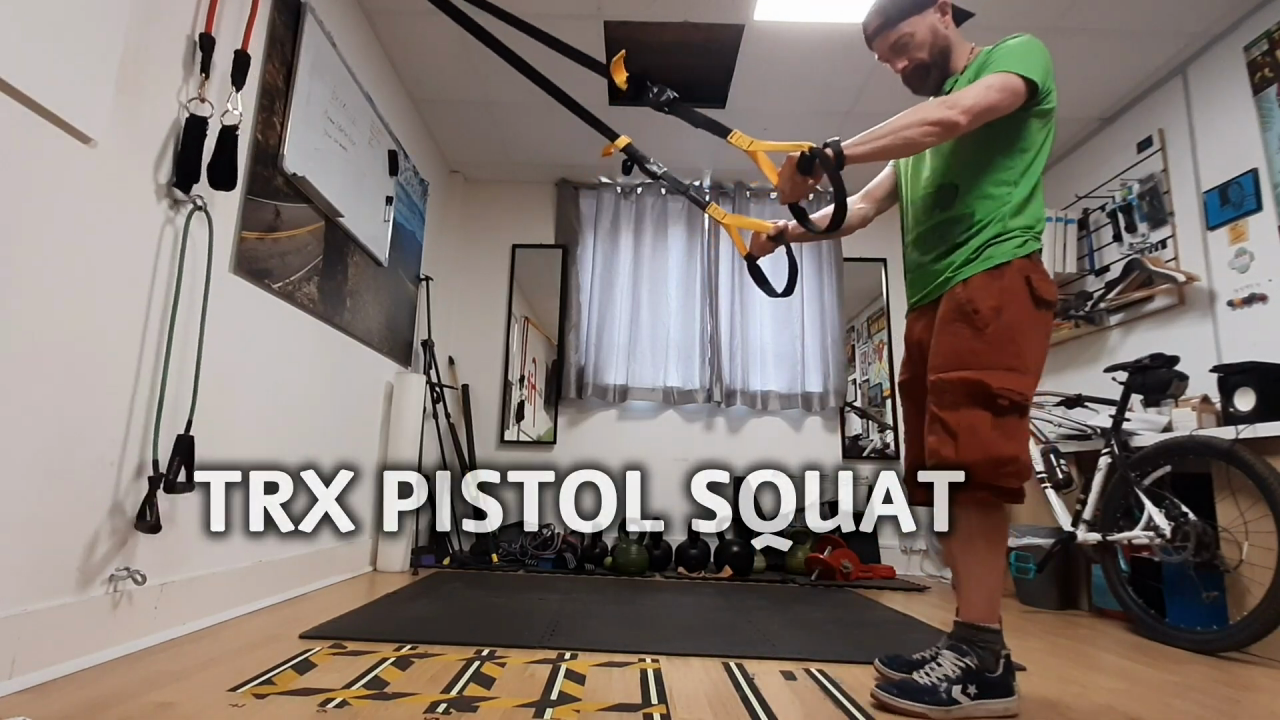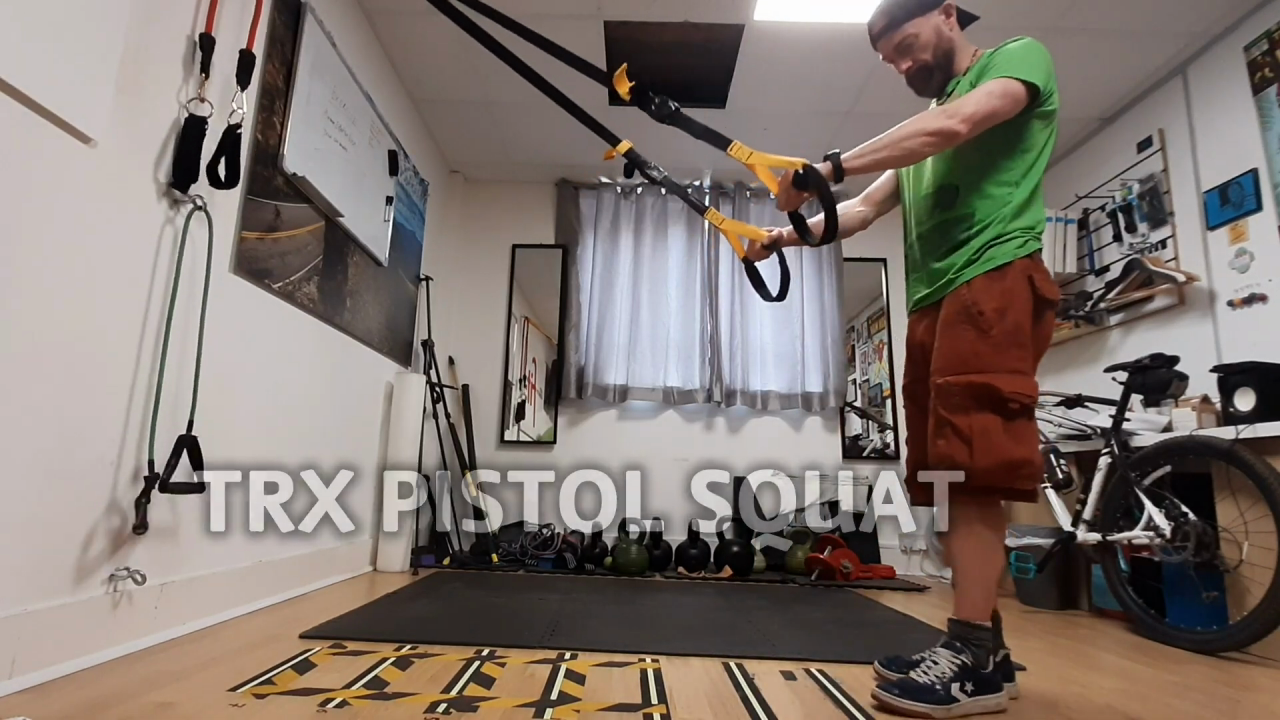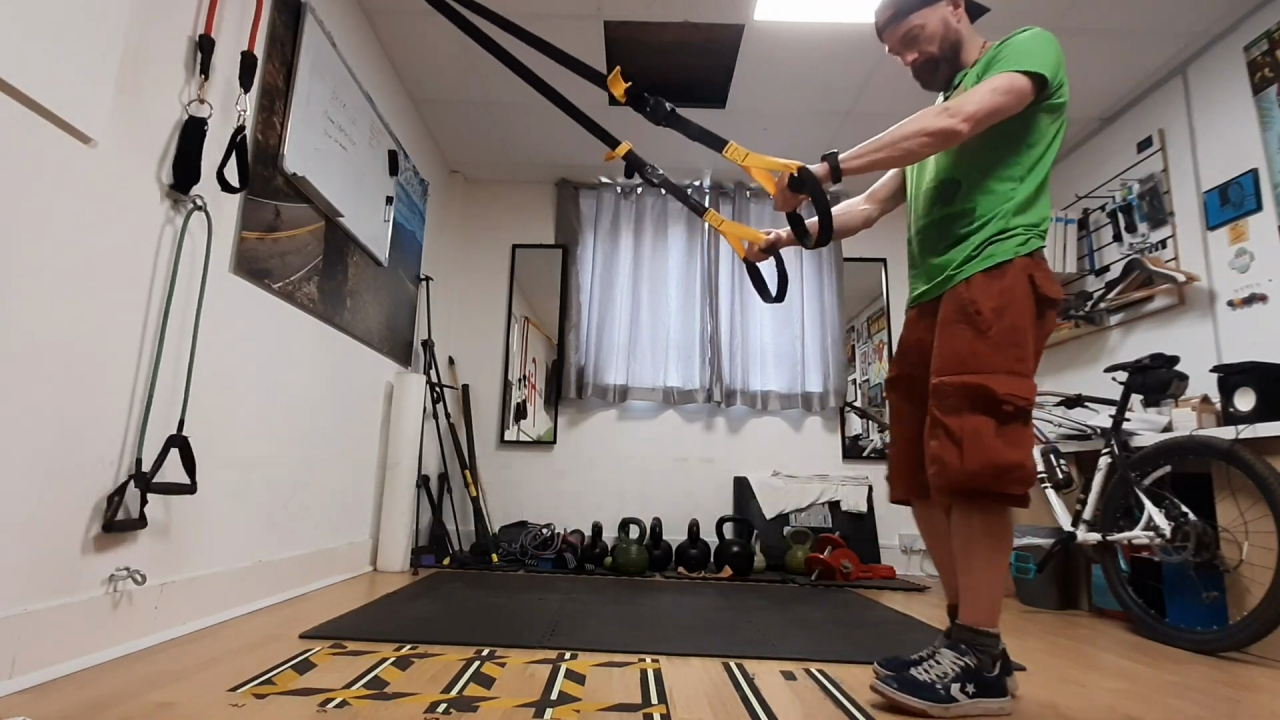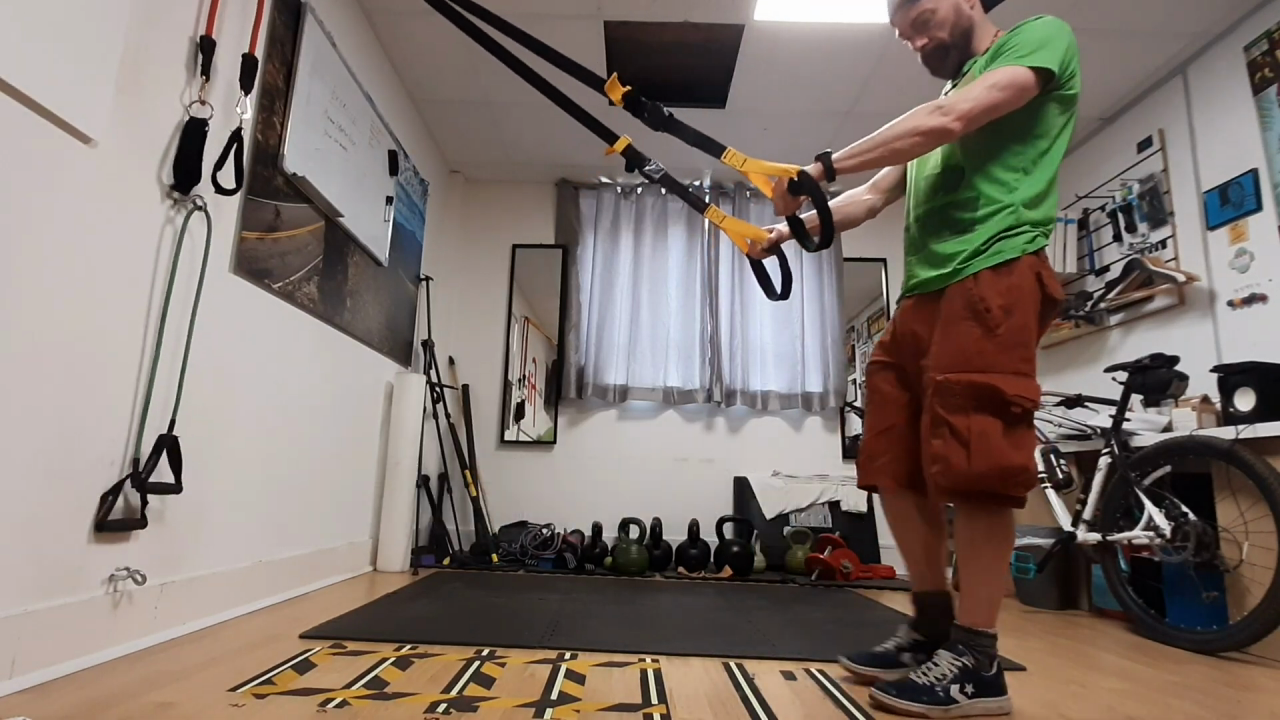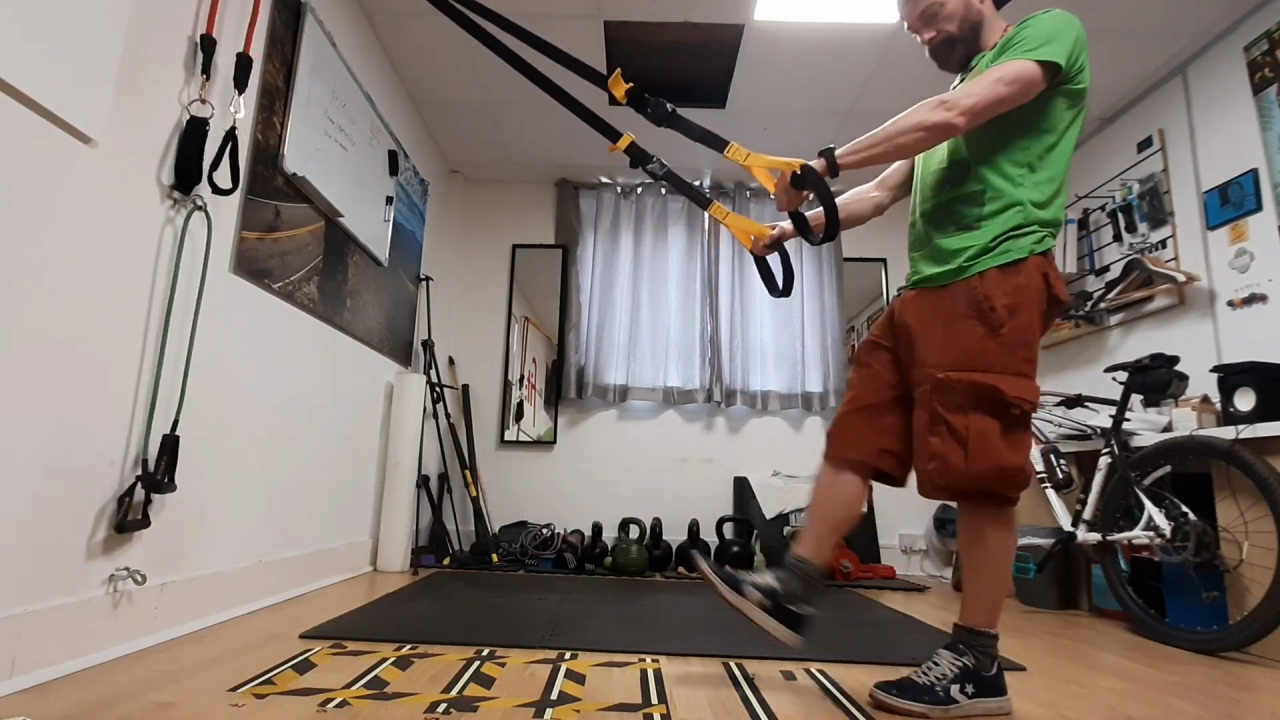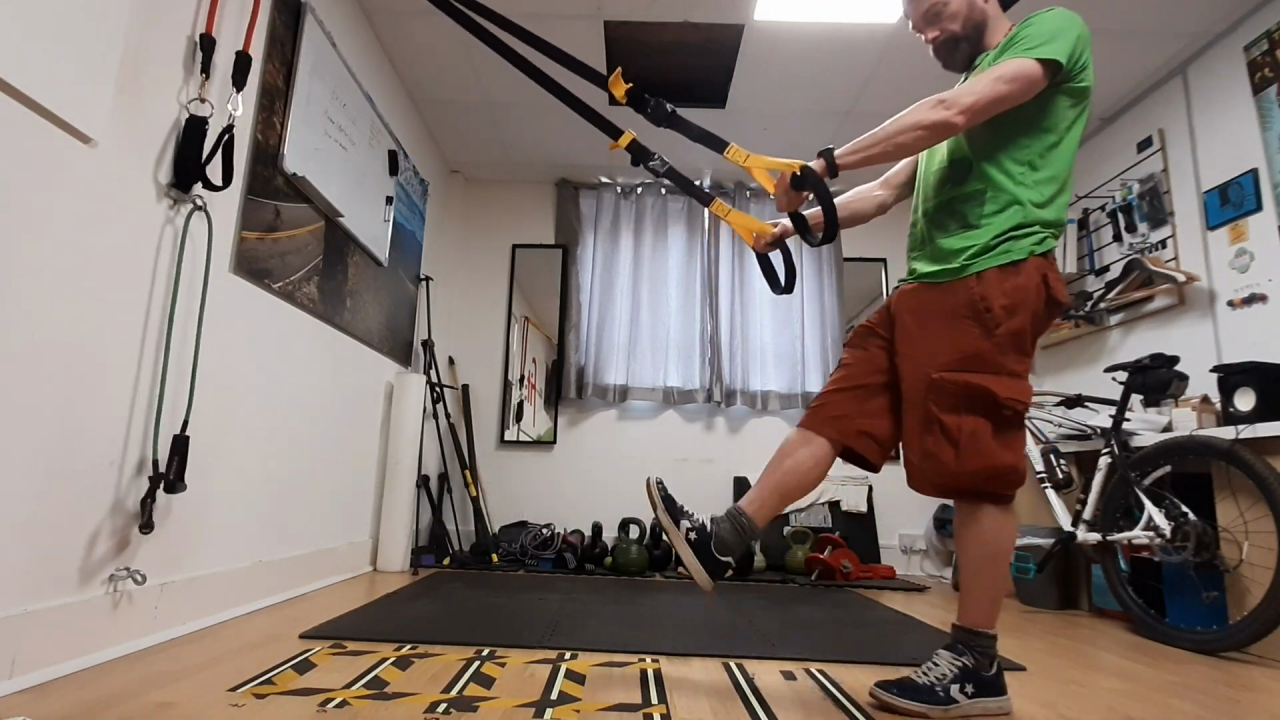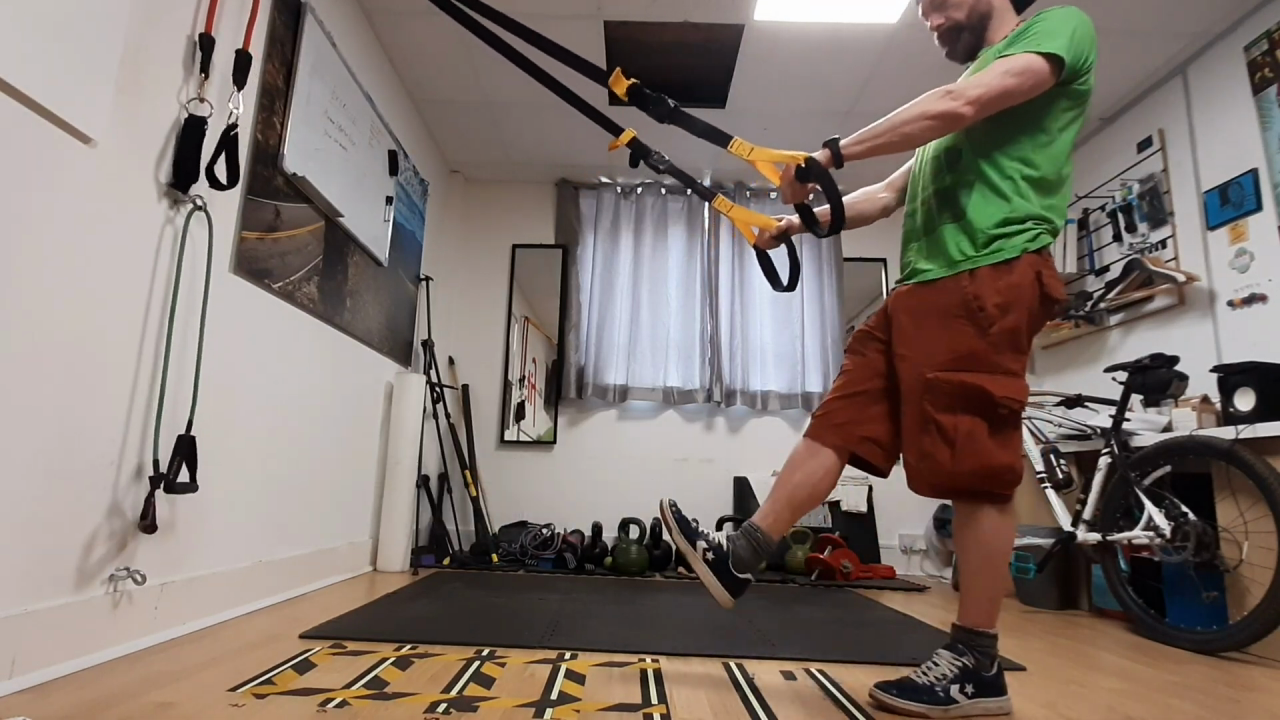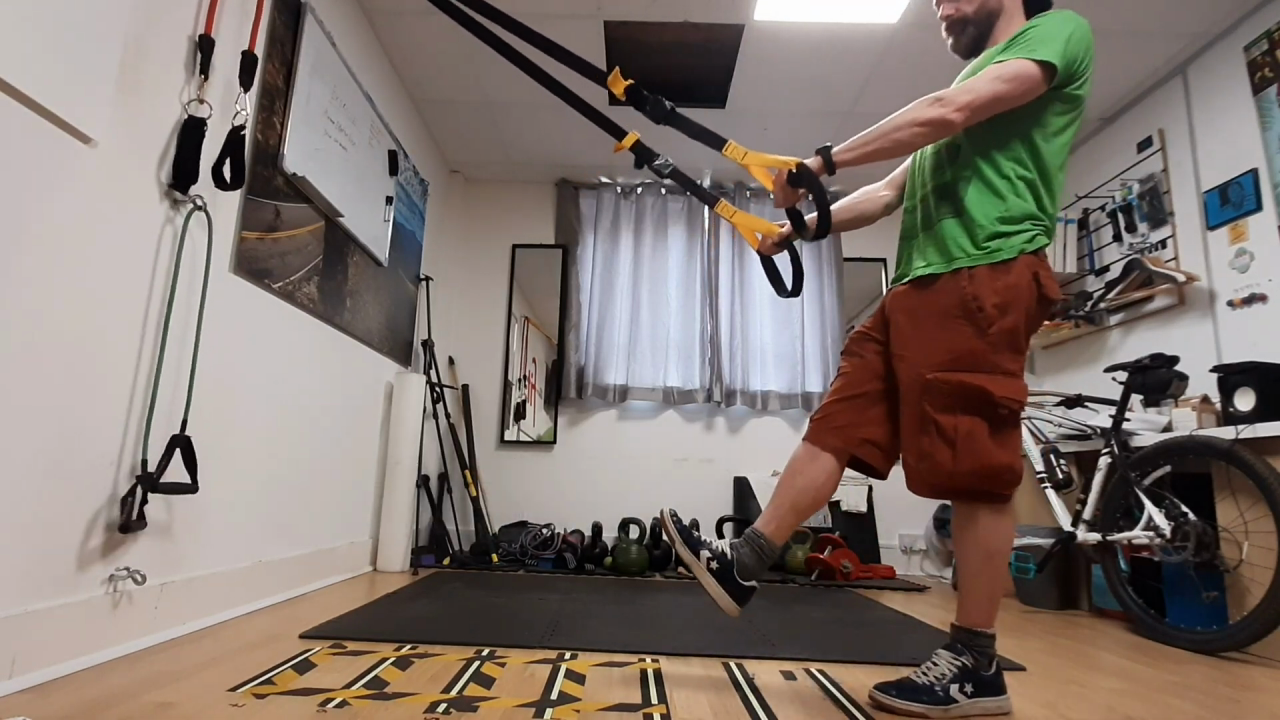
dt=0.3s
person 1, frame 1
right shoulder: (921, 127)
left elbow: (953, 117)
right elbow: (862, 206)
left wrist: (828, 154)
right wrist: (791, 230)
left hip: (993, 283)
right hip: (932, 302)
left knee: (970, 462)
right knee: (942, 472)
right ankle: (974, 646)
person 1, frame 2
left shoulder: (1020, 58)
right shoulder: (923, 130)
left elbow: (954, 125)
right elbow: (863, 210)
left wrist: (828, 166)
right wrist: (791, 234)
left hip: (995, 283)
right hip: (934, 304)
left knee: (974, 466)
right knee: (945, 475)
left ankle: (973, 658)
right ankle: (979, 644)
person 1, frame 3
right shoulder: (935, 117)
left elbow: (953, 125)
right elbow: (870, 206)
left wrist: (828, 167)
right wrist: (790, 235)
left hip: (993, 284)
right hip: (931, 300)
left knee: (970, 470)
right knee: (923, 478)
right ankle: (972, 640)
person 1, frame 4
right shoulder: (944, 101)
left elbow: (947, 121)
right elbow: (873, 197)
left wrist: (822, 166)
right wrist: (793, 231)
left hip: (994, 283)
right hip: (923, 297)
left knee: (972, 471)
right knee: (896, 468)
left ankle: (976, 662)
right ankle: (933, 629)
person 1, frame 5
right shoulder: (957, 92)
left elbow: (953, 114)
right elbow: (882, 192)
left wrist: (826, 162)
right wrist: (798, 226)
left hip: (994, 286)
right hip: (923, 295)
left knee: (980, 473)
right knee: (853, 442)
right ankle: (789, 592)
person 1, frame 6
right shoulder: (957, 102)
left elbow: (951, 113)
right elbow: (886, 191)
left wrist: (822, 164)
right wrist: (799, 224)
left hip: (994, 283)
right hip: (923, 290)
left knee: (976, 471)
right knee: (830, 417)
right ankle: (720, 542)
person 1, frame 7
right shoulder: (966, 96)
left elbow: (956, 105)
right elbow: (890, 194)
left wrist: (829, 153)
right wrist: (801, 222)
left hip: (988, 282)
right hip: (920, 289)
left knee: (976, 472)
right knee: (835, 426)
right ankle: (737, 558)
person 1, frame 8
right shoulder: (965, 97)
left elbow: (948, 111)
right elbow: (889, 193)
left wrist: (823, 160)
right wrist: (803, 226)
left hip: (985, 281)
right hip: (917, 288)
left knee: (974, 472)
right knee: (834, 429)
right ankle: (743, 564)
